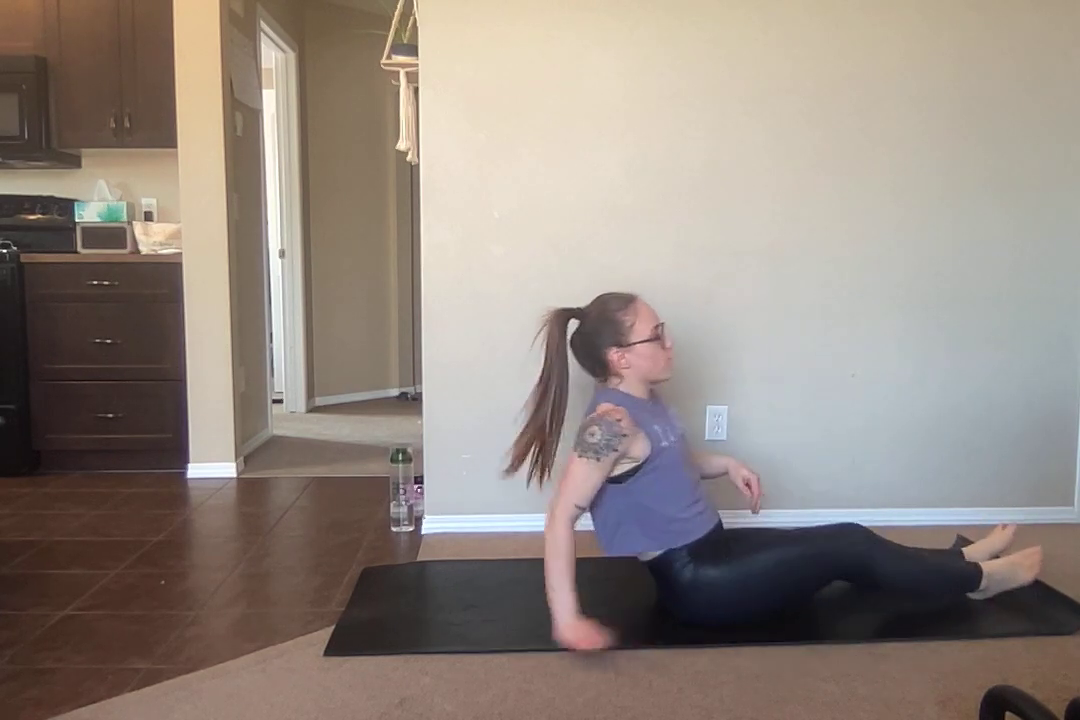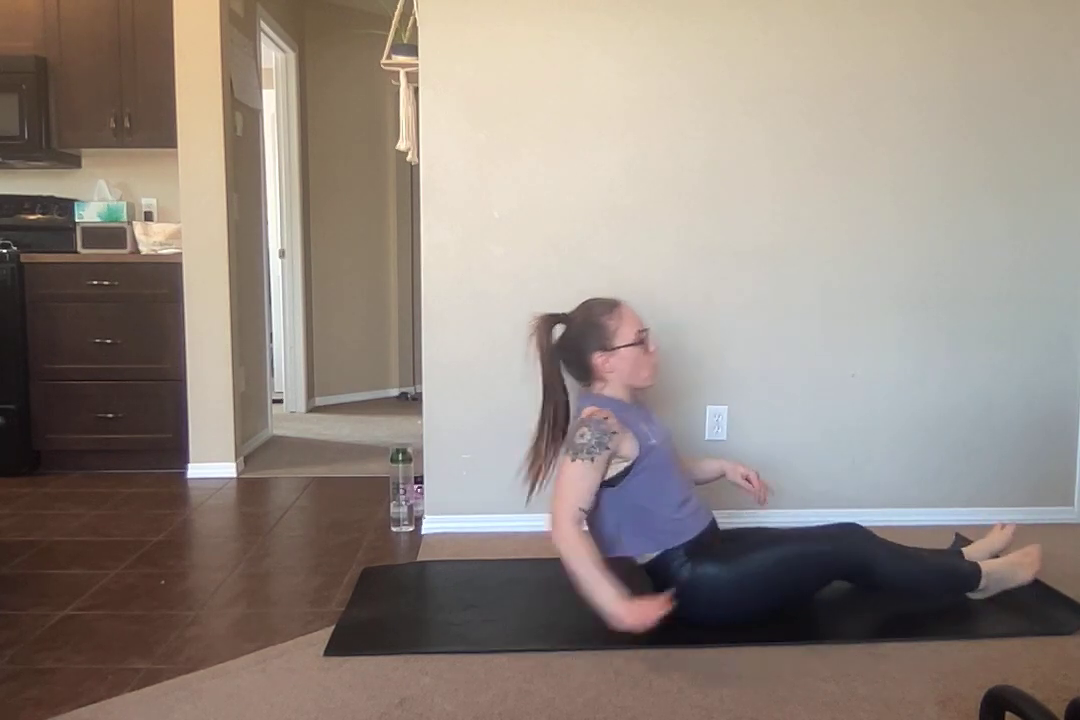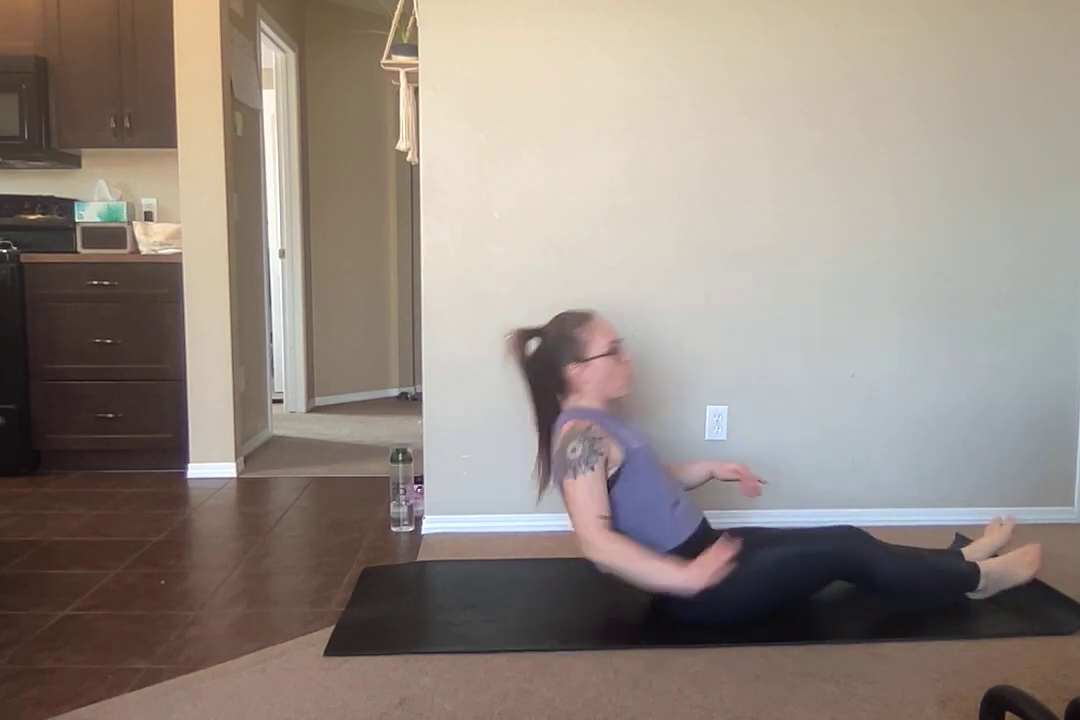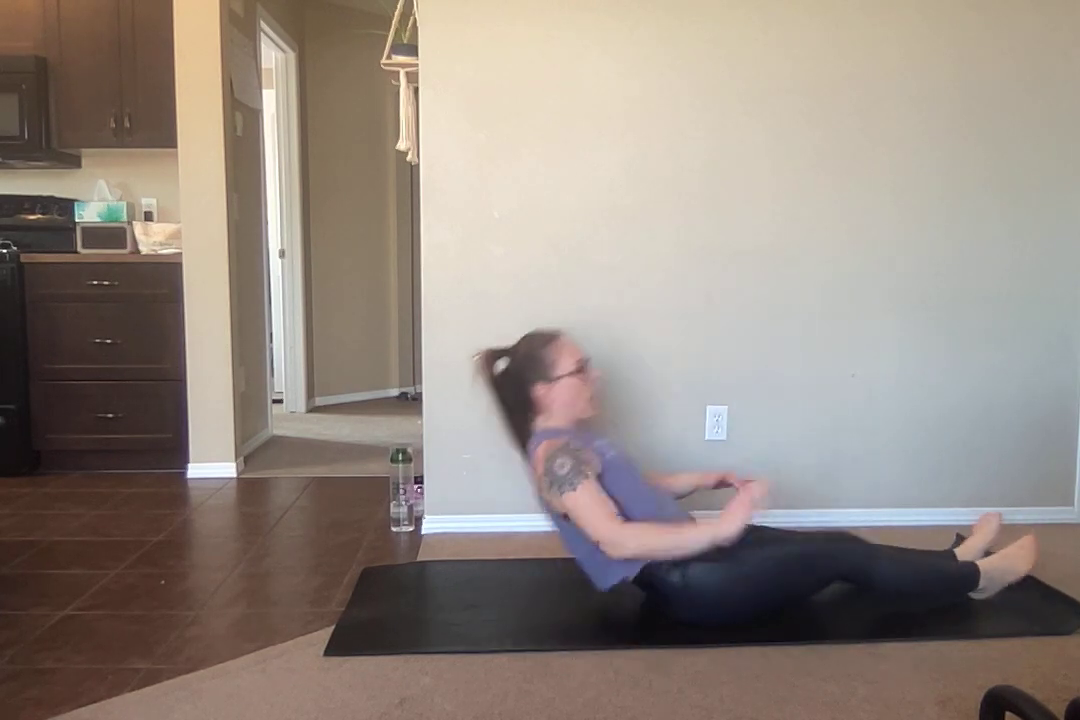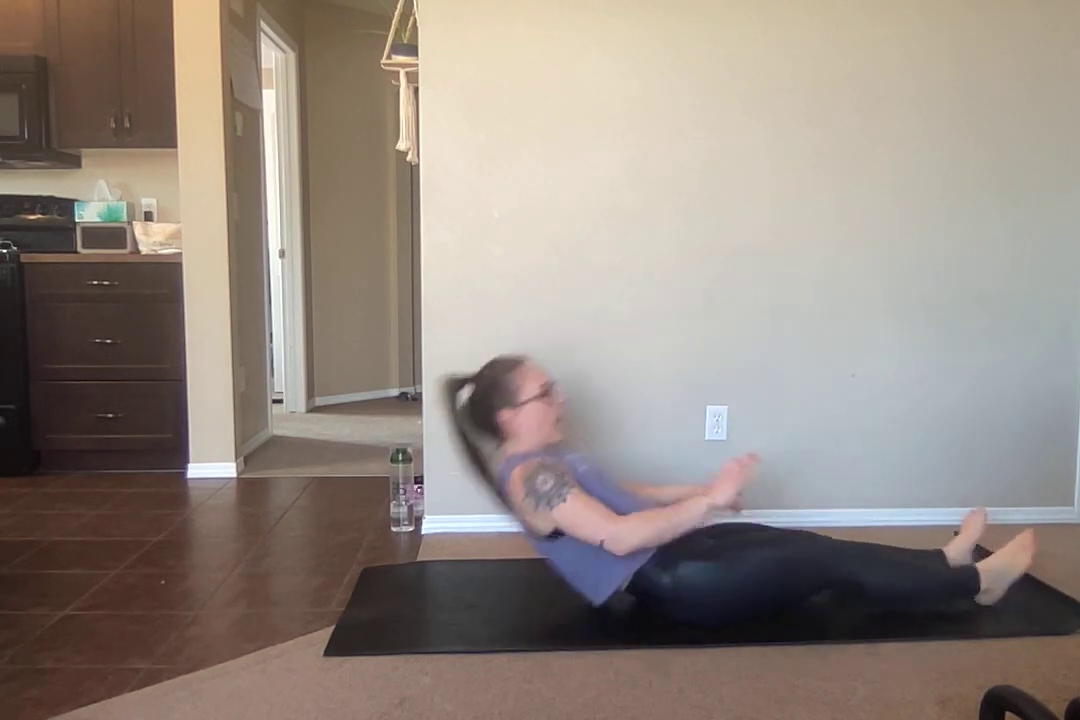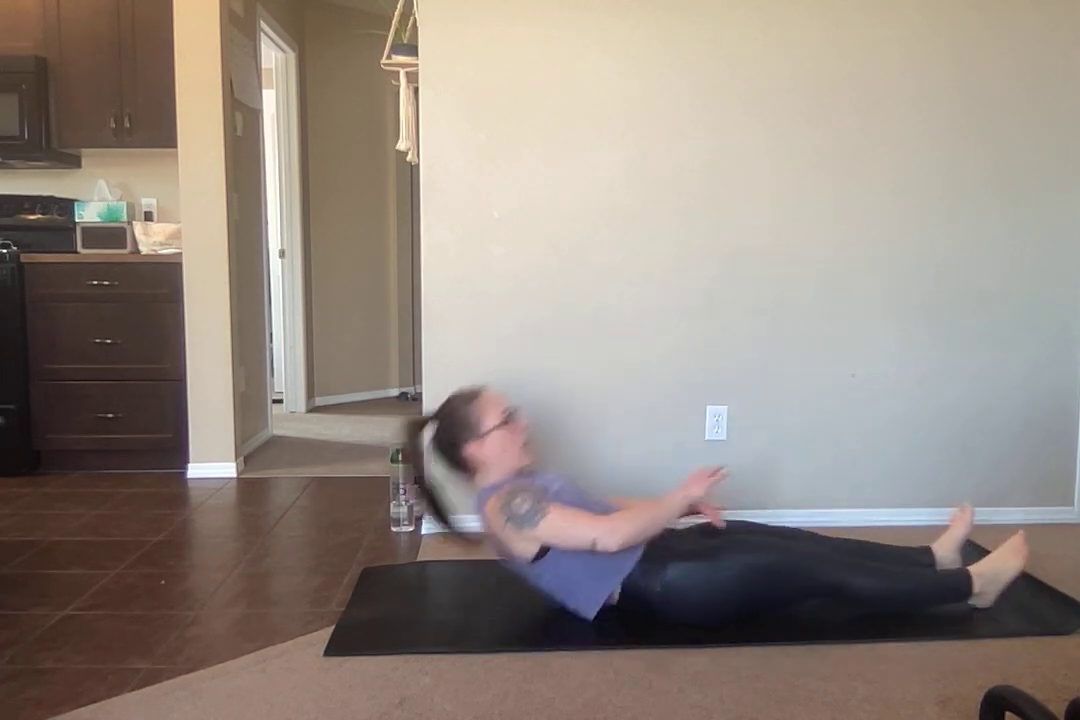
dt=0.1s
person 1, frame 1
left shoulder: (642, 402)
right shoulder: (610, 422)
right elbow: (560, 518)
left wrist: (726, 465)
right wrist: (567, 618)
left hip: (708, 549)
right hip: (696, 583)
left knee: (843, 546)
right knee: (851, 546)
left ankle: (960, 560)
right ankle: (978, 578)
person 1, frame 2
left shoulder: (622, 411)
right shoulder: (597, 426)
right elbow: (566, 526)
left wrist: (723, 467)
right wrist: (614, 605)
left hip: (702, 550)
right hip: (698, 585)
left knee: (844, 544)
right knee: (850, 547)
left ankle: (963, 562)
right ankle: (980, 578)
person 1, frame 3
left shoulder: (598, 423)
right shoulder: (580, 436)
right elbow: (595, 539)
left wrist: (712, 467)
right wrist: (683, 577)
left hip: (695, 548)
right hip: (696, 589)
left knee: (842, 546)
right knee: (848, 550)
left ankle: (960, 565)
right ankle: (978, 578)
person 1, frame 4
left shoulder: (573, 440)
right shoulder: (556, 456)
right elbow: (617, 542)
left wrist: (713, 478)
right wrist: (714, 531)
left hip: (689, 557)
right hip: (687, 583)
left knee: (833, 542)
right knee: (841, 556)
left ankle: (959, 560)
right ankle: (978, 578)
person 1, frame 5
left shoulder: (545, 461)
right shoulder: (532, 475)
right elbow: (619, 536)
left wrist: (695, 492)
right wrist: (709, 500)
left hip: (672, 562)
right hip: (673, 584)
left knee: (813, 545)
right knee: (830, 564)
left ankle: (944, 562)
right ankle: (976, 583)
person 1, frame 6
left shoulder: (521, 486)
right shoulder: (504, 508)
right elbow: (612, 533)
left wrist: (683, 501)
right wrist: (686, 498)
left hip: (662, 556)
right hip: (664, 587)
left knee: (805, 541)
right knee: (820, 568)
left ankle: (936, 560)
right ankle: (970, 585)
